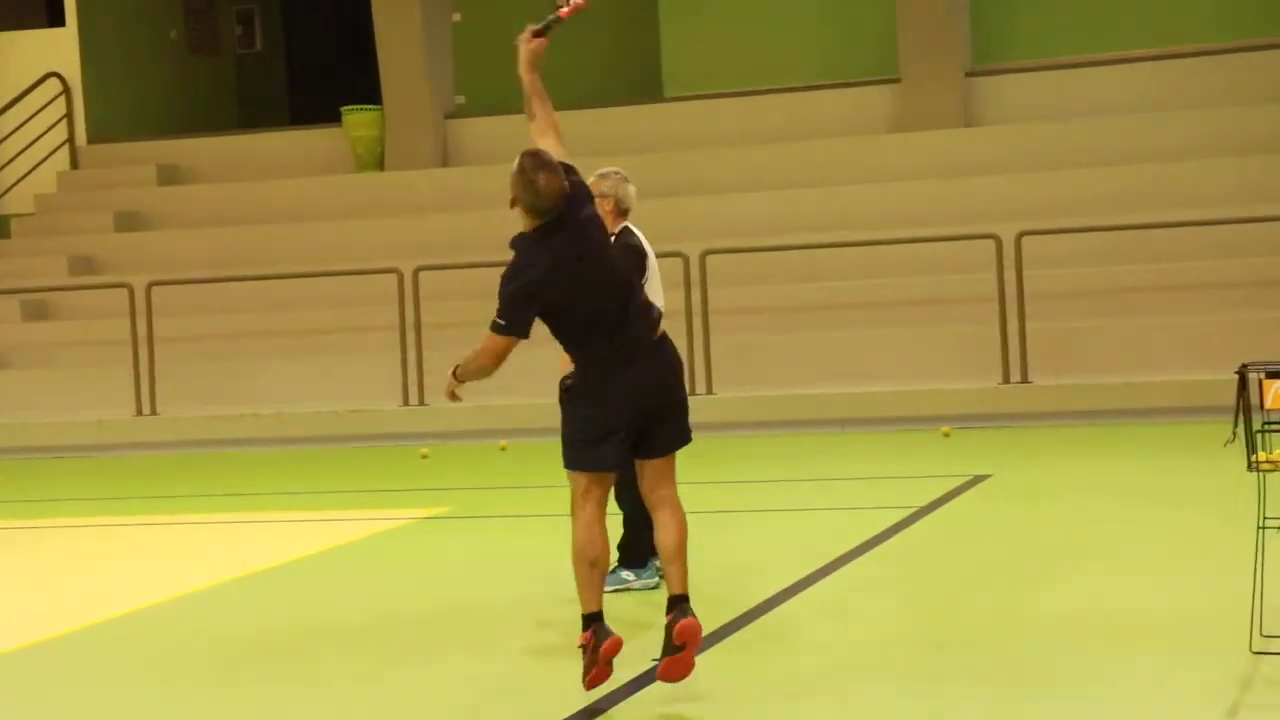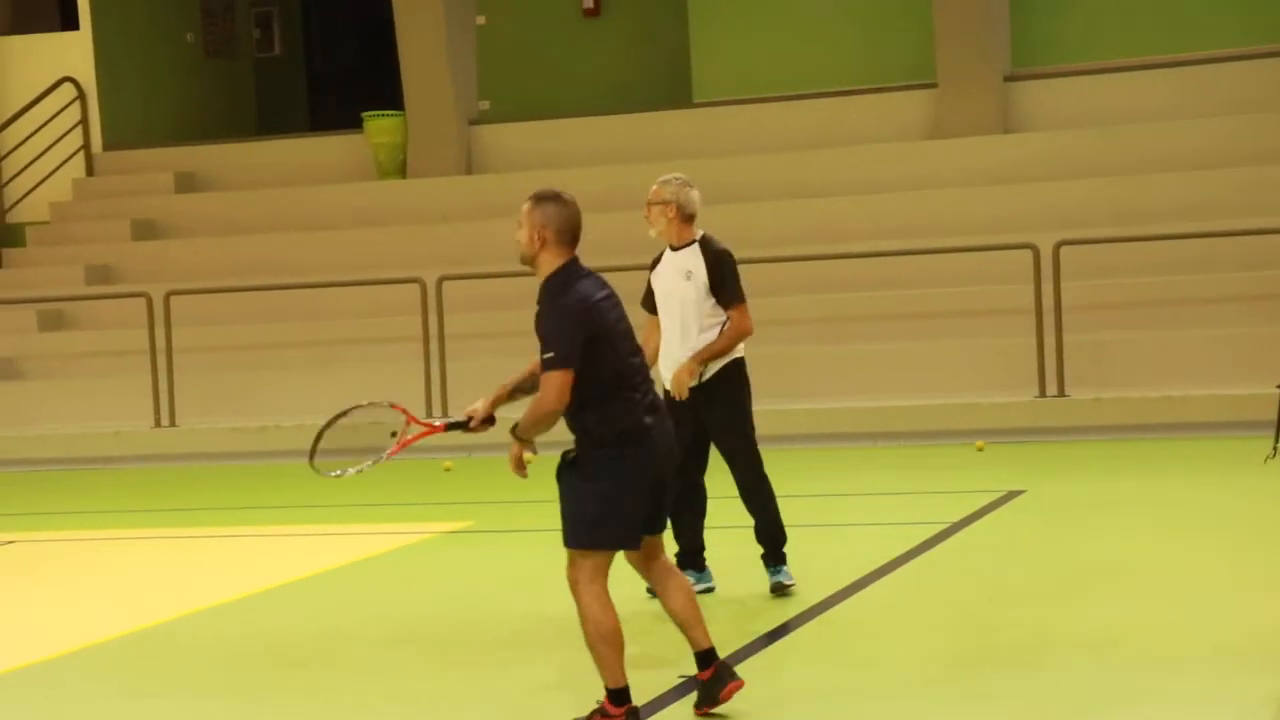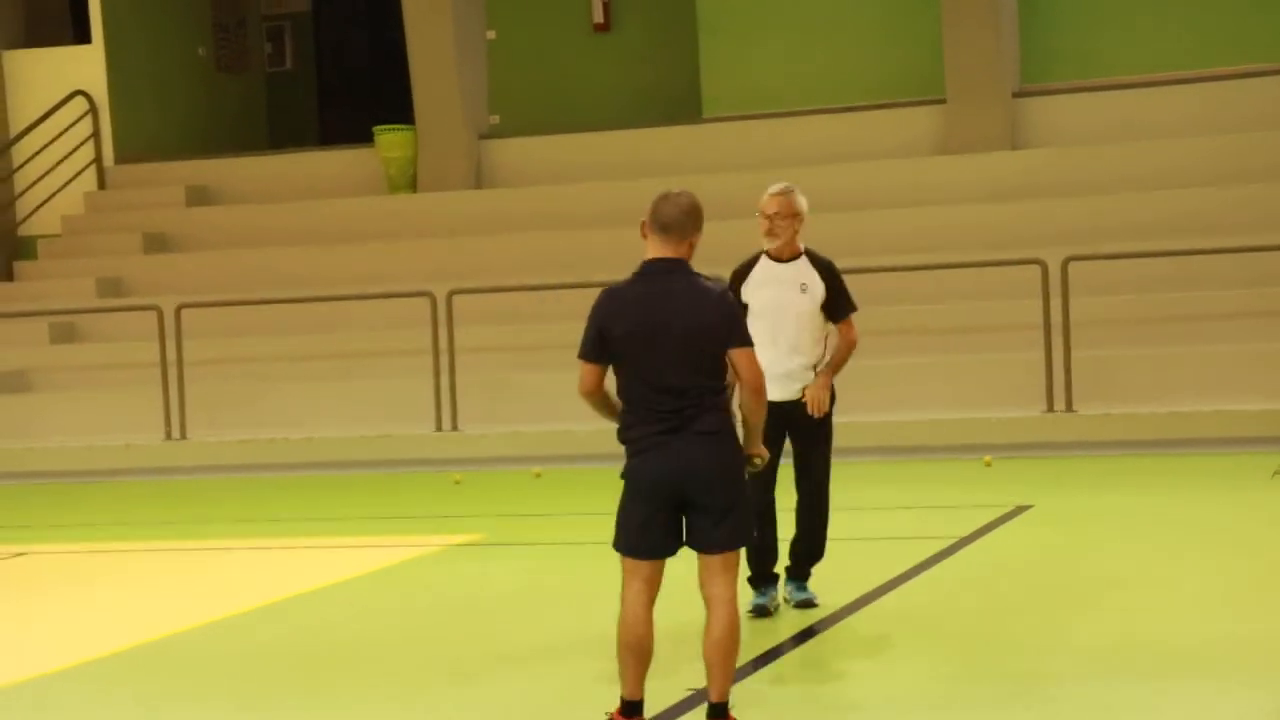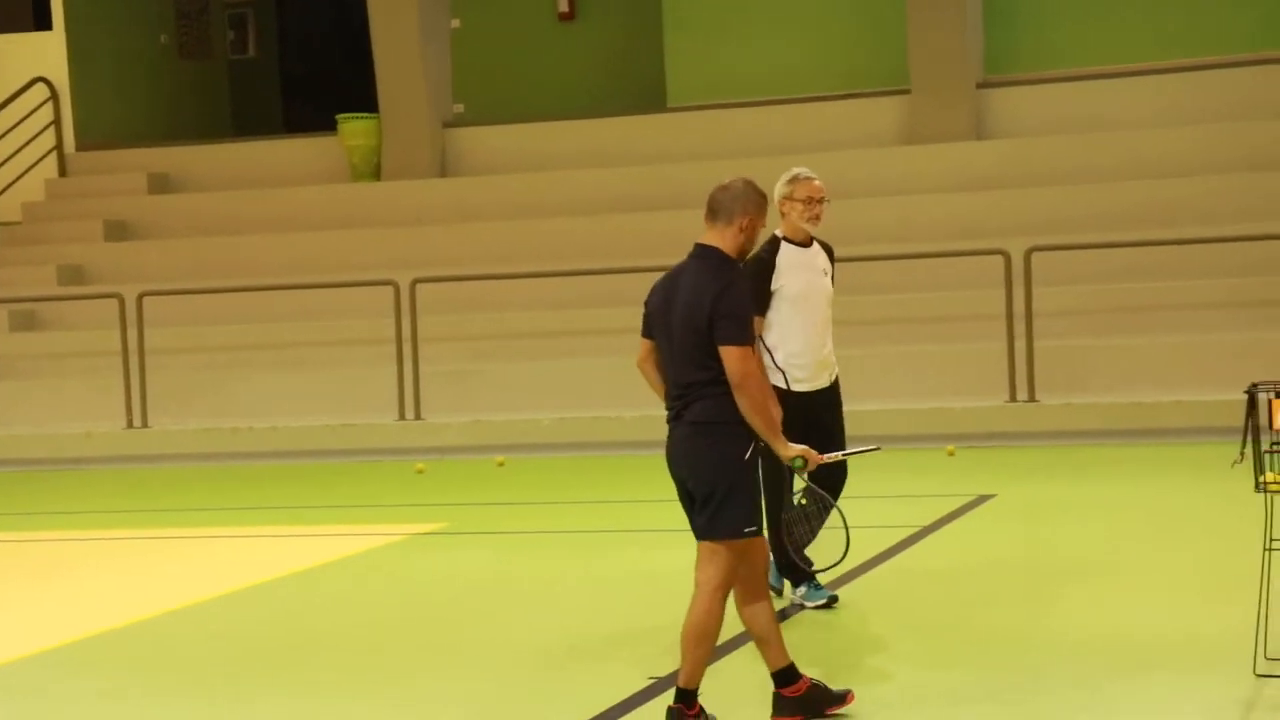
dt=0.7s
person 1, frame 1
left shoulder: (525, 276)
right shoulder: (578, 214)
left elbow: (490, 358)
right elbow: (547, 135)
left wrist: (457, 376)
right wrist: (529, 72)
left hip: (601, 387)
right hip: (655, 368)
left knee: (588, 504)
right knee: (660, 493)
left ankle: (594, 628)
right ankle: (678, 612)
person 1, frame 2
left shoulder: (561, 306)
right shoulder: (588, 285)
left elbow: (553, 400)
right elbow: (551, 369)
left wrist: (522, 437)
right wrist: (493, 401)
left hip: (611, 453)
right hip: (653, 437)
left knee: (588, 578)
right knee: (651, 558)
right ankle: (712, 669)
person 1, frame 3
left shoulder: (613, 302)
right shoulder: (717, 298)
left elbow: (589, 386)
right elbow: (752, 381)
right wrist: (753, 440)
left hip: (648, 461)
right hip: (714, 457)
left knee: (638, 594)
right knee: (720, 591)
person 1, frame 4
left shoulder: (666, 284)
right shoulder: (727, 286)
left elbow: (646, 360)
right elbow: (743, 376)
right wrist: (779, 443)
left hip: (687, 442)
right hip: (722, 446)
left knee: (751, 570)
right knee: (716, 579)
person 2, frame 1
left shoulder: (624, 246)
right shoulder: (620, 244)
left knee: (629, 466)
right knee: (631, 463)
left ankle: (637, 565)
right ankle: (651, 554)
person 2, frame 2
left shoulder: (714, 257)
right shoulder: (659, 265)
left elbow: (742, 325)
right elbow: (654, 331)
left wrist: (695, 362)
left hip: (720, 381)
right hip: (676, 389)
left knee: (748, 471)
right knee: (683, 479)
left ankle: (775, 562)
right ankle: (692, 568)
person 2, frame 3
left shoulder: (821, 271)
right shoulder: (746, 274)
left elbow: (848, 335)
left wrist: (825, 378)
left hip: (810, 397)
right hip: (761, 398)
left knee: (813, 492)
right knee: (757, 490)
left ankle: (798, 578)
right ankle: (763, 582)
person 2, frame 4
left shoulder: (825, 254)
right shoulder: (764, 261)
right elbow: (748, 334)
left hip: (825, 385)
right hip: (781, 391)
left knee: (831, 477)
right knee: (779, 487)
left ankle: (784, 552)
right ankle: (799, 576)
